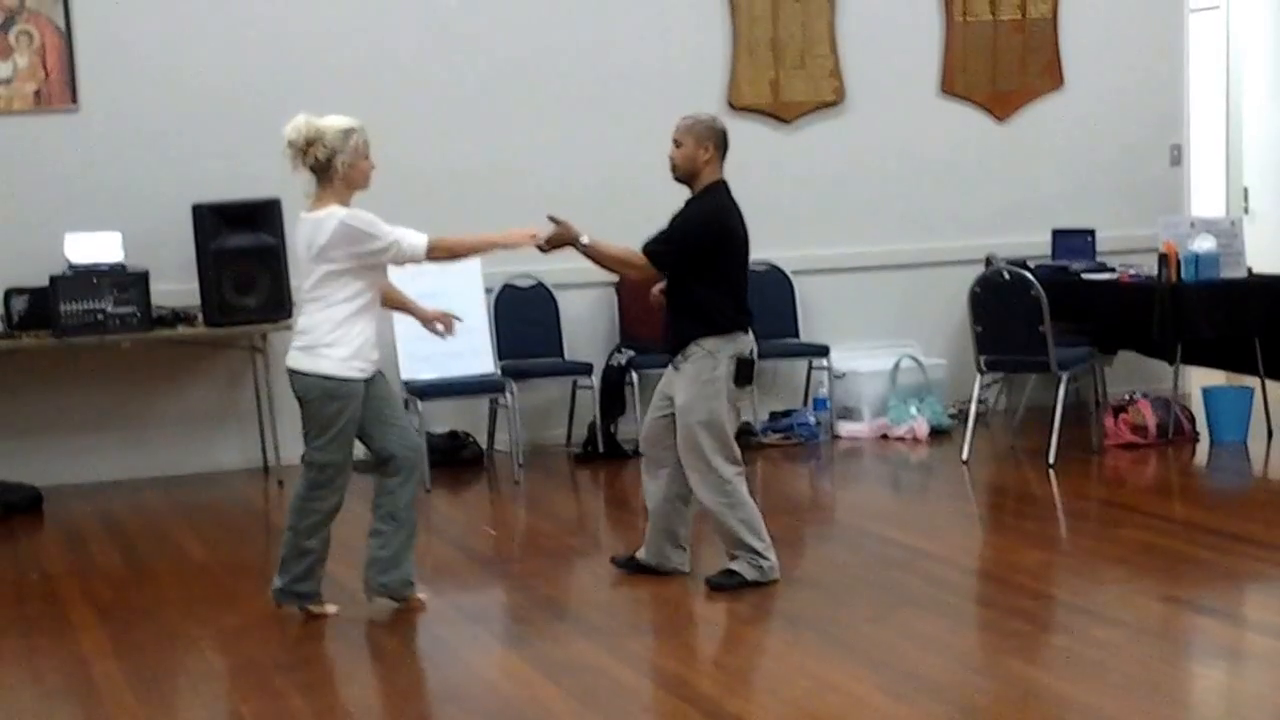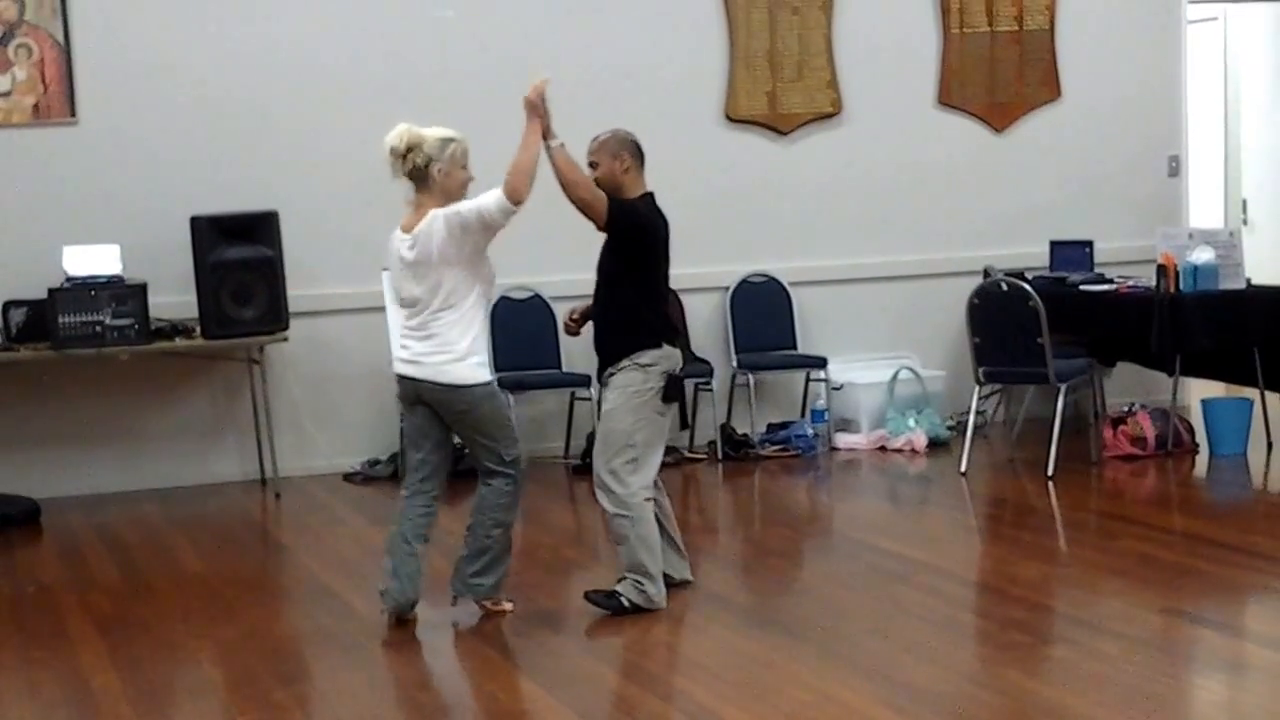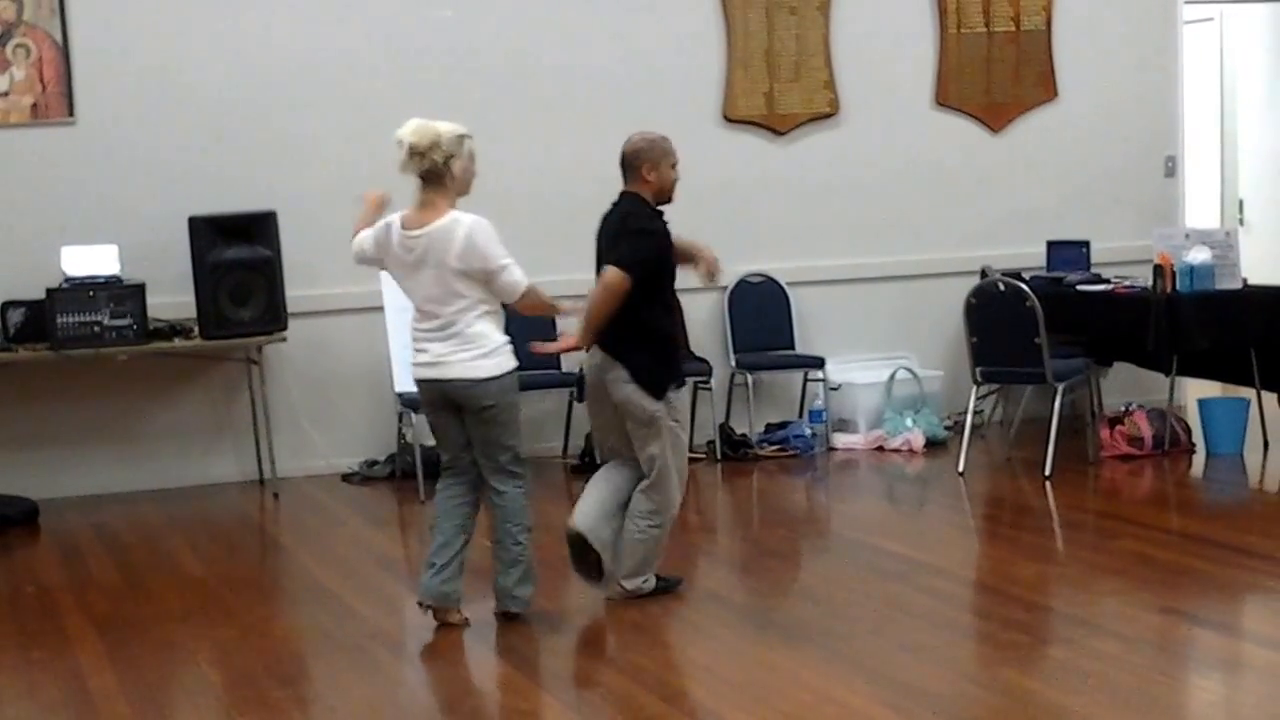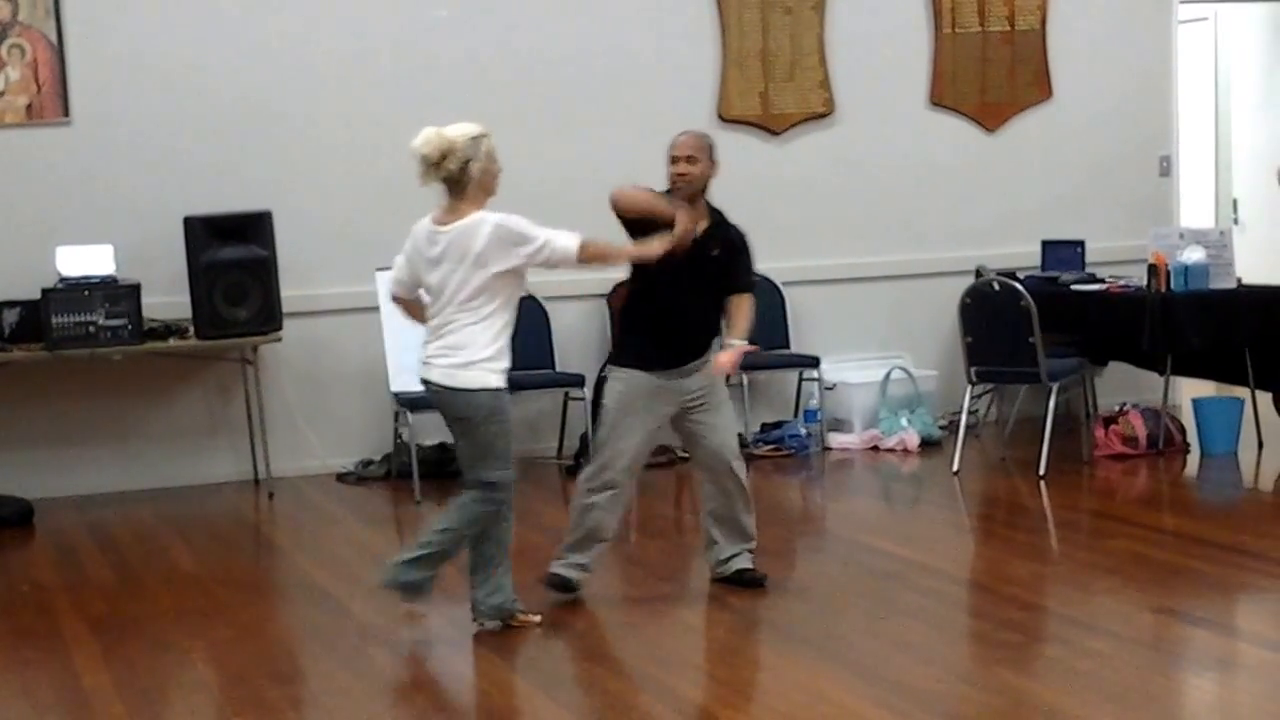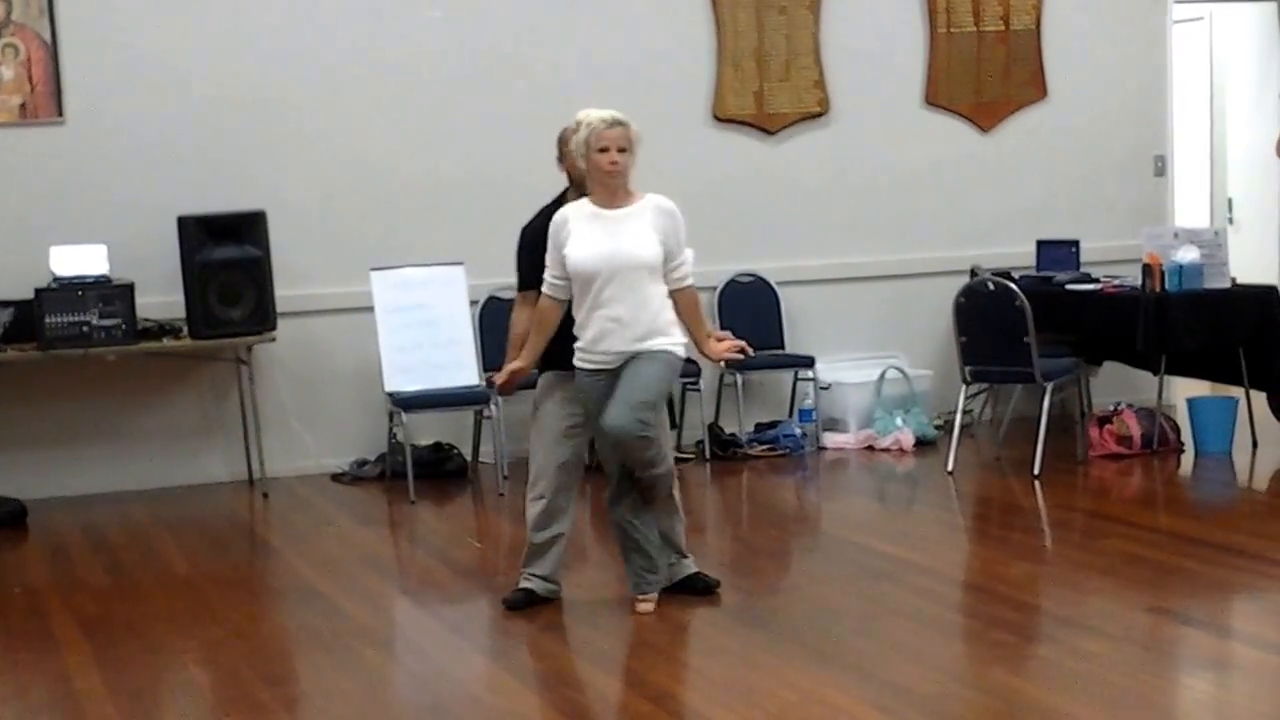
dt=1s
person 1, frame 1
left shoulder: (326, 222)
right shoulder: (346, 224)
left elbow: (369, 284)
right elbow: (430, 249)
left wrist: (421, 312)
right wrist: (502, 240)
left hip: (356, 368)
right hip: (327, 371)
left knee: (405, 455)
right knee: (326, 478)
left ankle: (390, 574)
right ankle: (296, 587)
person 1, frame 2
left shoulder: (403, 234)
right shoulder: (456, 223)
right elbow: (515, 191)
right wrist: (533, 121)
left hip: (418, 374)
right hip: (459, 375)
left knee: (422, 484)
right knee: (503, 469)
left ankle: (399, 592)
right ankle: (478, 585)
person 1, frame 3
left shoulder: (394, 230)
right shoulder: (471, 229)
left elbow: (361, 249)
right elbow: (518, 293)
left wrist: (371, 210)
right wrist: (560, 313)
left hip: (431, 373)
right hip: (483, 372)
left knee: (458, 475)
right knee: (505, 476)
left ankle: (439, 590)
right ankle: (512, 594)
person 1, frame 4
left shoulder: (424, 231)
right shoulder: (500, 231)
left elbow: (402, 295)
right elbow: (574, 249)
right wrist: (638, 252)
left hip: (440, 376)
right hip: (475, 383)
left knee: (489, 482)
right knee: (489, 488)
left ankle: (494, 600)
right ankle: (410, 573)
person 1, frame 5
left shoulder: (660, 212)
right shoulder: (565, 220)
left elbow: (681, 286)
right elbow: (552, 297)
left wrist: (706, 343)
right wrist: (524, 360)
left hip: (653, 348)
right hip: (592, 361)
left knee: (623, 427)
right knee: (619, 474)
left ankle: (655, 479)
right ankle: (648, 578)
person 2, frame 1
left shoulder: (707, 214)
right shoulder: (710, 209)
left elbow: (639, 265)
left wrist: (578, 241)
right wrist: (672, 285)
left hip: (713, 353)
right hip: (690, 353)
left knee: (709, 464)
right knee: (661, 451)
left ankle: (755, 560)
right ankle: (664, 551)
person 2, frame 2
left shoulder: (641, 219)
right shoulder: (632, 223)
left elbow: (583, 197)
left wrist: (549, 136)
right wrist: (588, 311)
left hip: (643, 366)
right hip: (637, 363)
left knee: (619, 479)
right knee: (638, 476)
left ankle: (643, 589)
right ankle: (670, 566)
person 2, frame 3
left shoulder: (626, 218)
right shoulder: (645, 228)
right elbow: (613, 282)
left wrist: (695, 253)
right wrist: (585, 336)
left hip: (608, 366)
right hip: (644, 372)
left knee: (625, 460)
right knee: (663, 478)
left ankle: (588, 526)
right ankle: (631, 578)
person 2, frame 4
left shoulder: (730, 237)
right shoulder: (648, 213)
left elbow: (740, 299)
right elbow: (621, 198)
left wrist: (735, 342)
right wrist: (671, 214)
left hip: (699, 372)
right hip: (638, 372)
left knee: (726, 467)
right knee: (610, 474)
left ankle: (732, 557)
right ankle: (570, 565)
person 2, frame 5
right shoulder: (541, 227)
right elbow: (528, 303)
right wrist: (513, 364)
right hip: (562, 373)
right knee: (550, 479)
left ankle: (674, 568)
right ankle: (540, 578)
